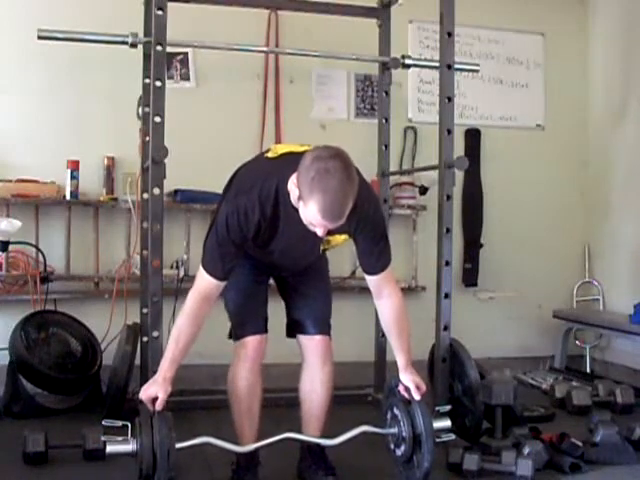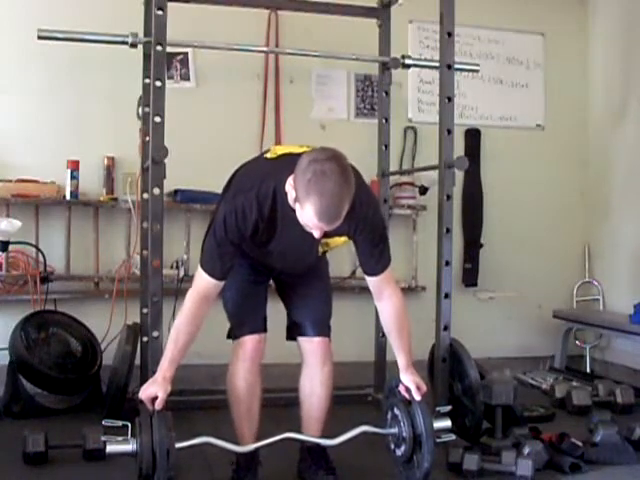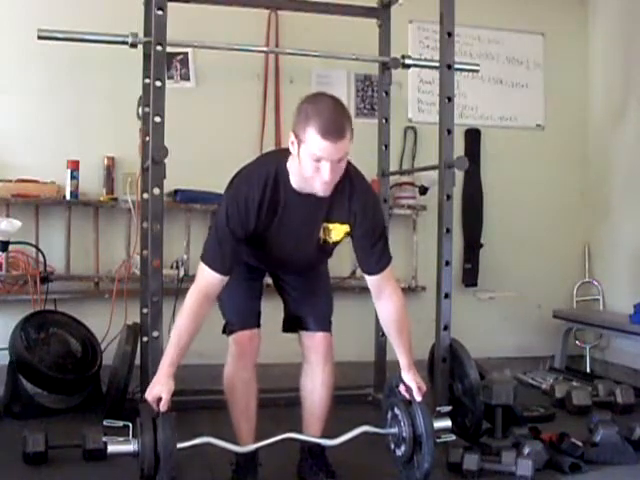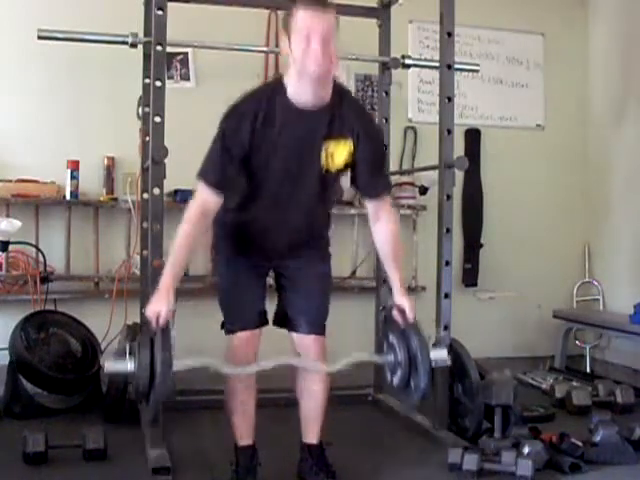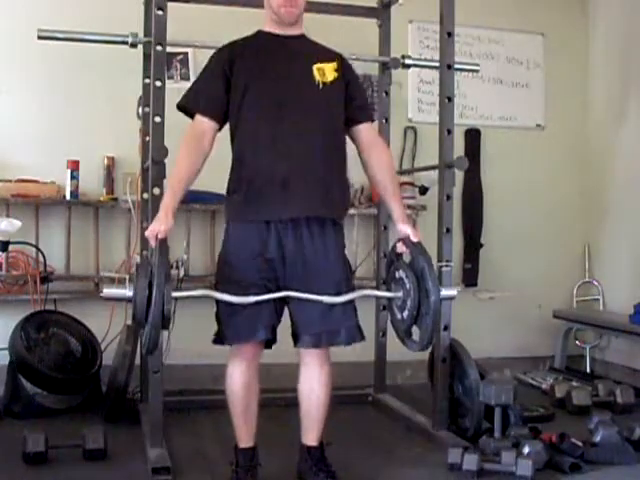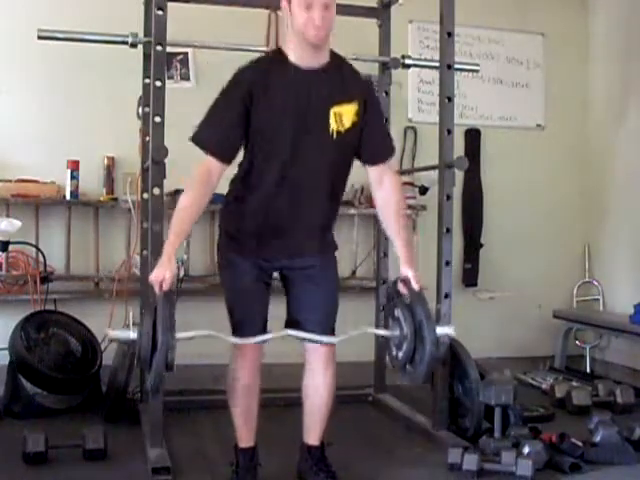
dt=0.5s
person 1, frame 1
left shoulder: (362, 202)
right shoulder: (249, 197)
left elbow: (384, 288)
right elbow: (204, 292)
left wrist: (404, 365)
right wrist: (164, 374)
left hip: (306, 258)
right hip: (248, 254)
left knee: (318, 345)
right knee: (251, 345)
left ankle: (312, 453)
person 1, frame 2
left shoulder: (361, 204)
right shoulder: (247, 197)
left elbow: (384, 290)
right elbow: (202, 291)
left wrist: (405, 366)
right wrist: (164, 374)
left hip: (306, 262)
right hip: (247, 255)
left knee: (318, 347)
right knee: (249, 345)
left ankle: (312, 453)
person 1, frame 3
left shoulder: (358, 196)
right shoulder: (251, 188)
left elbow: (383, 288)
right elbow: (205, 288)
left wrist: (407, 365)
right wrist: (166, 372)
left hip: (305, 261)
right hip: (245, 258)
left knee: (319, 345)
right knee: (244, 342)
person 1, frame 4
left shoulder: (354, 121)
right shoulder: (251, 112)
left elbow: (381, 210)
right elbow: (203, 206)
left wrist: (398, 288)
right wrist: (167, 287)
left hip: (306, 243)
right hip: (242, 240)
left knee: (312, 344)
right knee: (243, 342)
person 1, frame 5
left shoulder: (333, 63)
right shoulder: (236, 57)
left elbow: (369, 140)
right elbow: (200, 133)
left wrist: (399, 217)
right wrist: (167, 209)
left hip: (319, 223)
right hip: (252, 220)
left knee: (316, 348)
right knee: (246, 347)
person 1, frame 6
left shoulder: (356, 91)
right shoulder: (253, 82)
left elbow: (383, 179)
right elbow: (207, 171)
left wrist: (405, 261)
right wrist: (170, 254)
left hip: (312, 242)
right hip: (247, 238)
left knee: (322, 347)
right knee: (248, 346)
